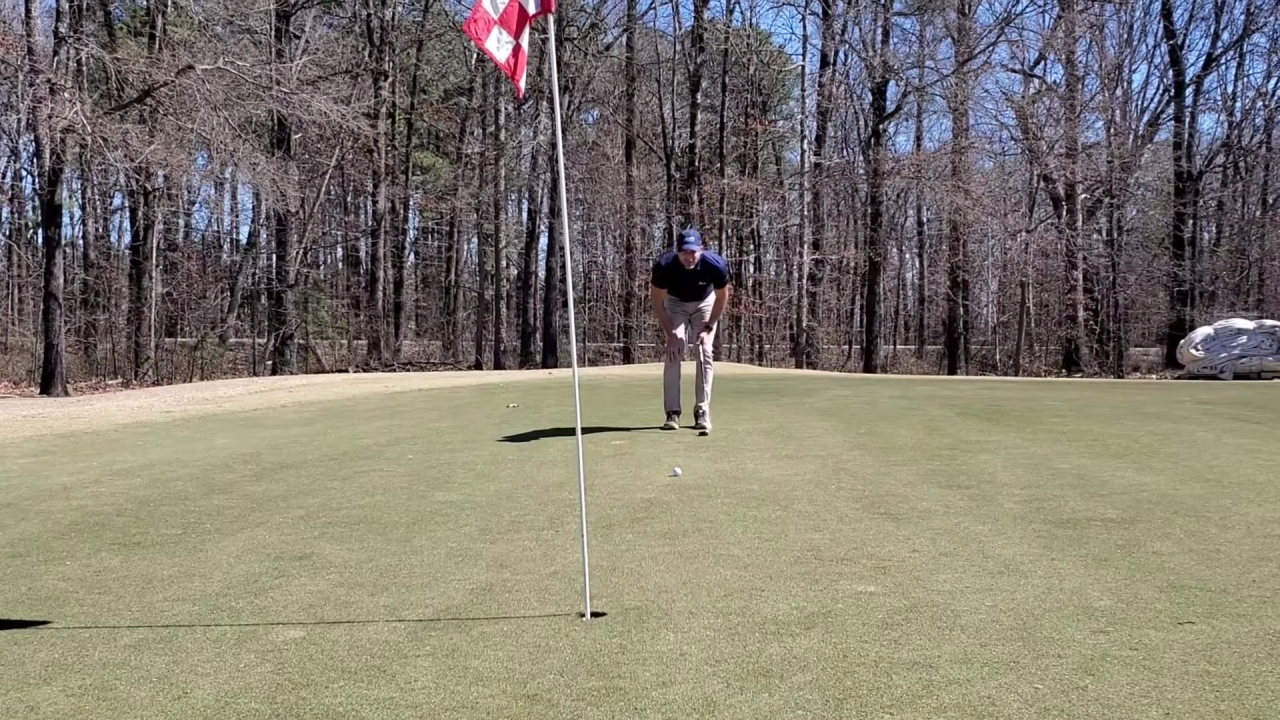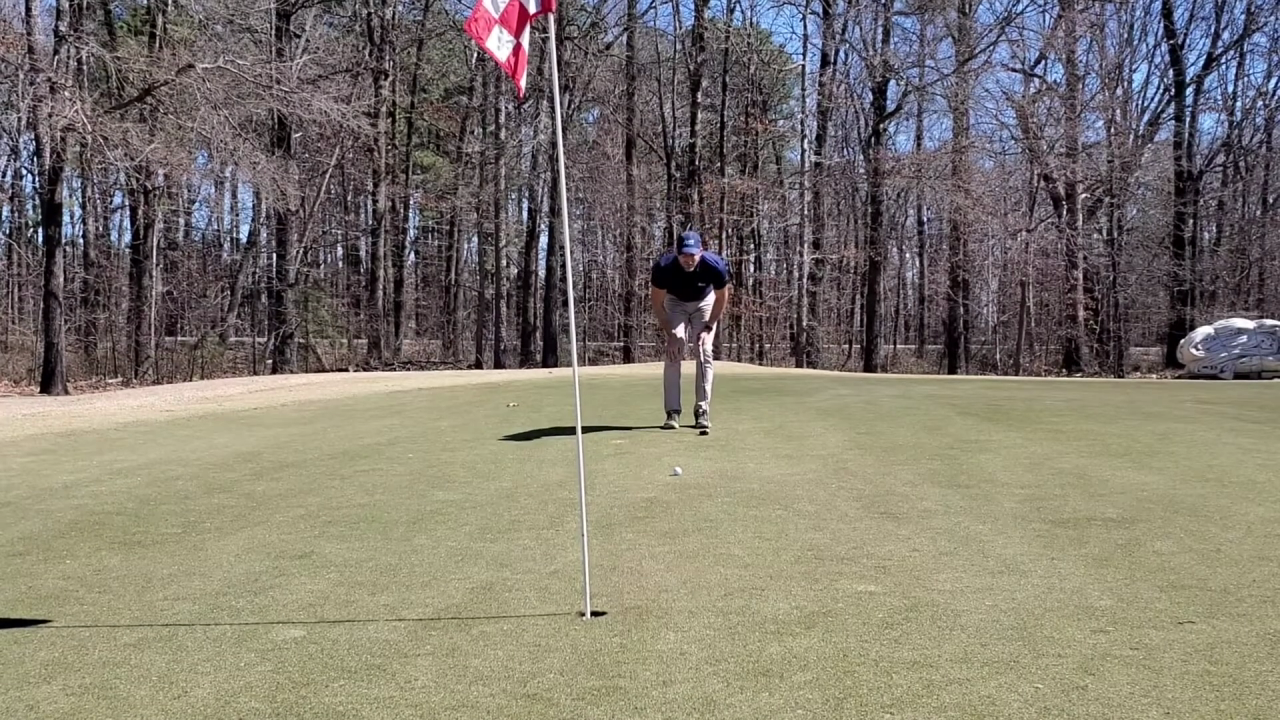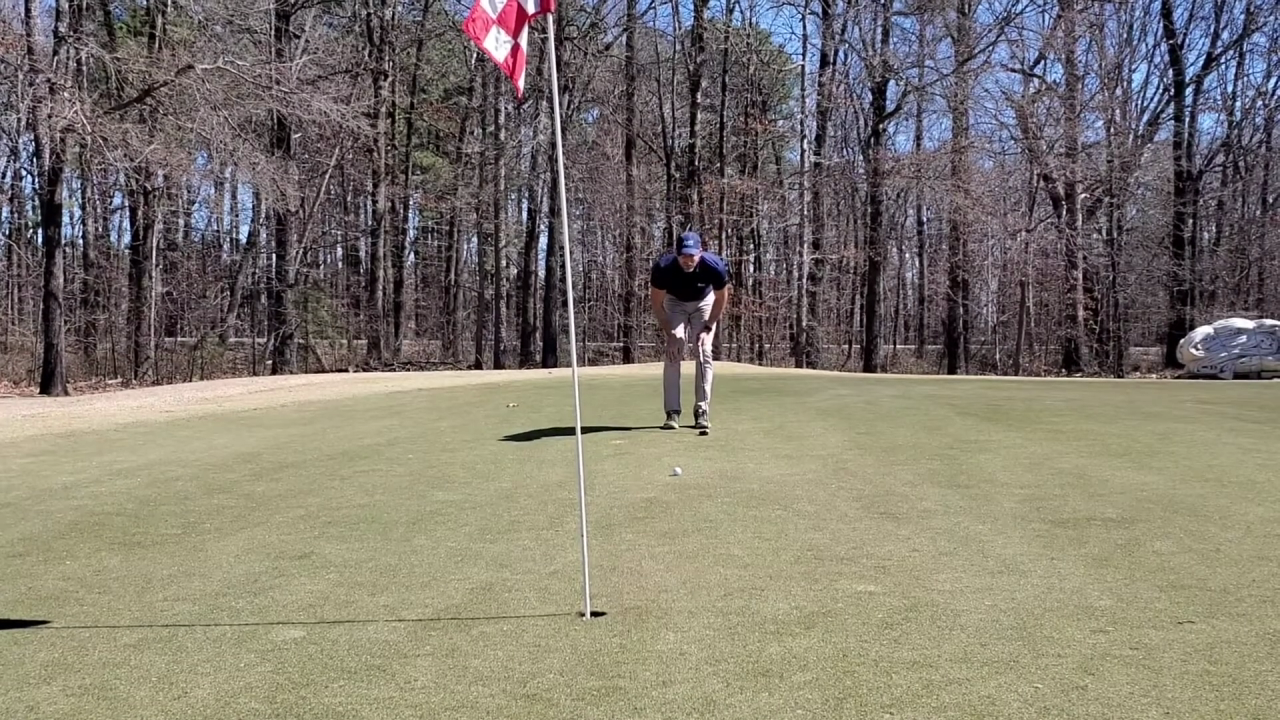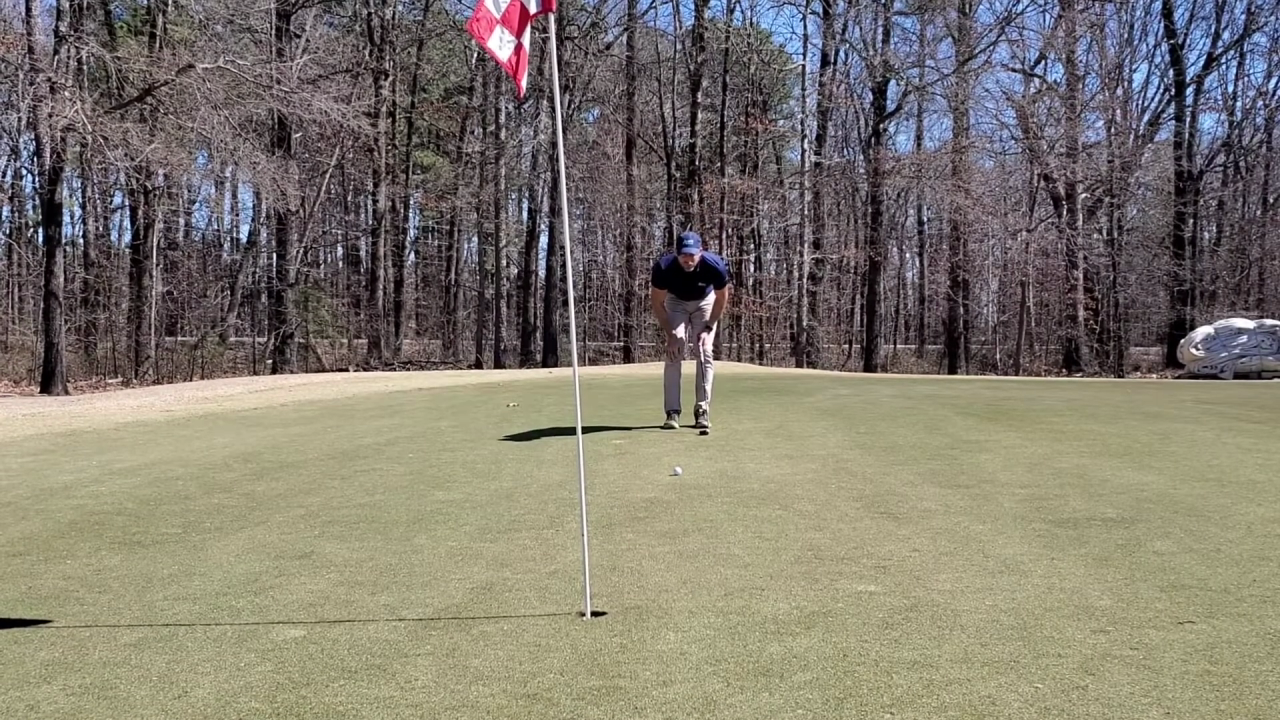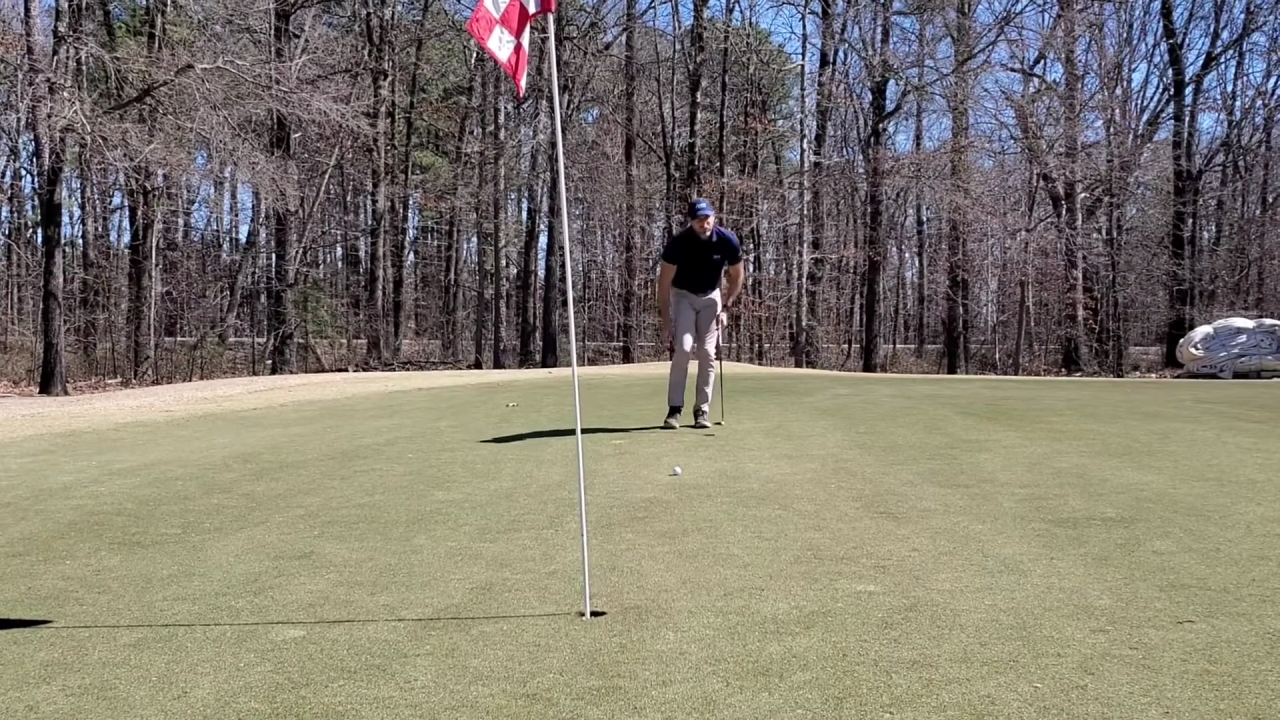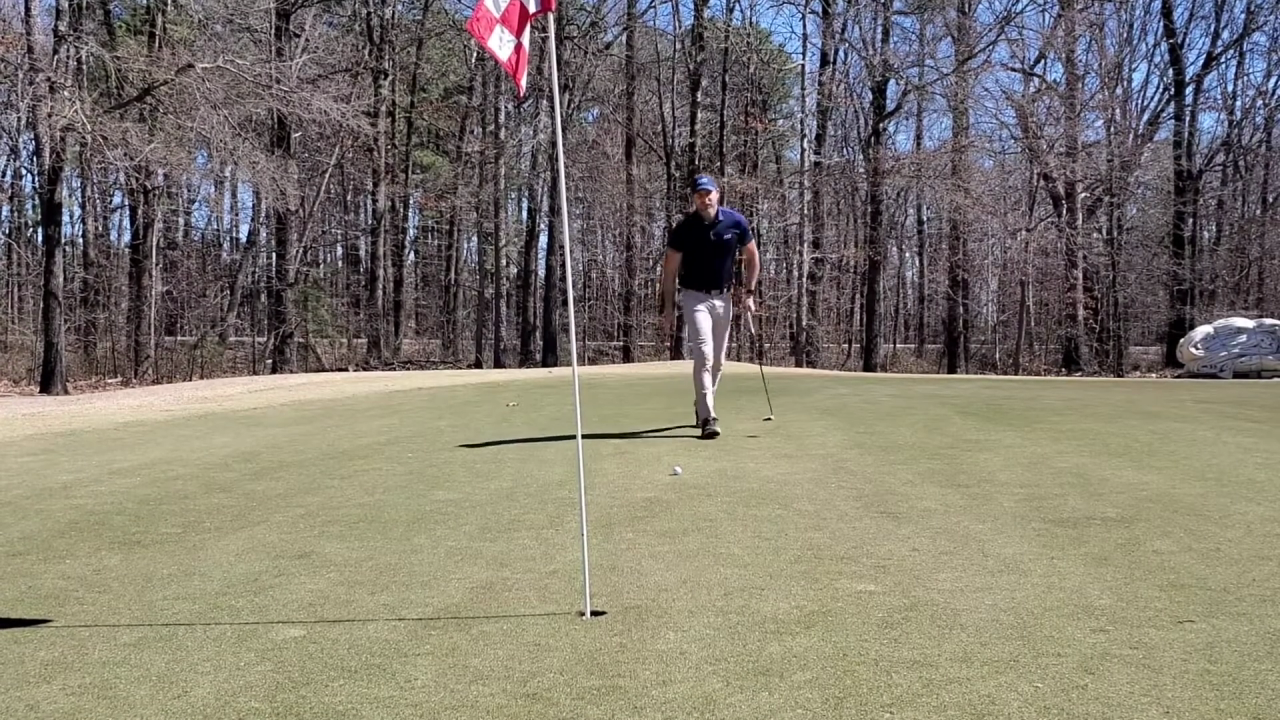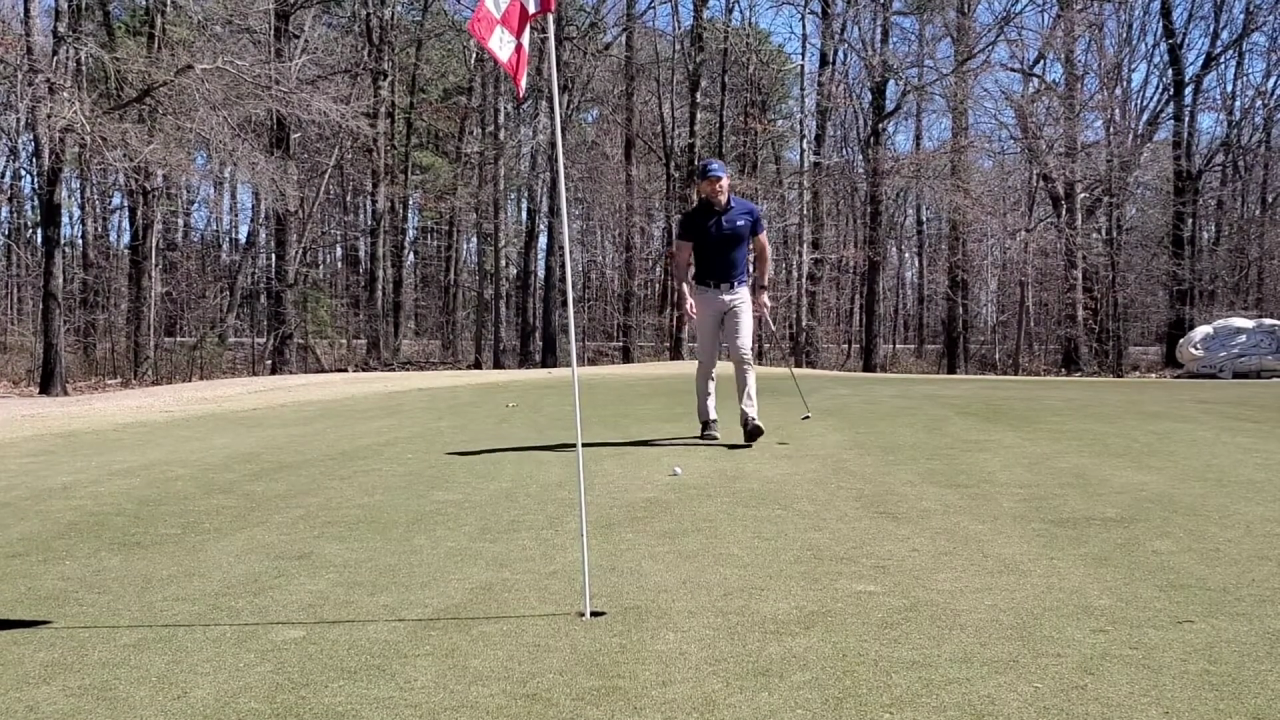
dt=0.4s
person 1, frame 1
left shoulder: (715, 265)
right shoulder: (663, 266)
left elbow: (722, 297)
right elbow: (657, 302)
left wrist: (708, 328)
right wrist: (670, 334)
left hip: (705, 302)
right hip: (675, 303)
left knee: (705, 353)
right knee: (673, 352)
left ankle: (702, 411)
right ankle: (672, 412)
person 1, frame 2
left shoulder: (715, 265)
right shoulder: (663, 267)
left elbow: (722, 297)
right elbow: (657, 303)
left wrist: (708, 327)
right wrist: (669, 334)
left hip: (705, 302)
right hip: (675, 302)
left knee: (705, 351)
right knee: (673, 352)
left ankle: (702, 410)
right ankle: (672, 411)
person 1, frame 3
left shoulder: (715, 266)
right shoulder: (663, 267)
left elbow: (721, 297)
right elbow: (657, 303)
left wrist: (708, 328)
right wrist: (669, 334)
left hip: (704, 302)
right hip: (675, 303)
left knee: (704, 352)
right knee: (673, 352)
left ankle: (702, 410)
right ankle: (672, 412)
person 1, frame 4
left shoulder: (715, 266)
right shoulder: (663, 268)
left elbow: (721, 298)
right elbow: (657, 303)
left wrist: (708, 328)
right wrist: (670, 334)
left hip: (705, 301)
right hip: (676, 302)
left knee: (705, 351)
right knee: (674, 352)
left ankle: (702, 410)
right ankle: (672, 411)
person 1, frame 5
left shoulder: (728, 241)
right shoulder: (677, 243)
left elbow: (737, 276)
right elbow: (664, 283)
left wrist: (725, 308)
right wrist: (666, 322)
left hip: (711, 296)
right hip: (682, 295)
left knee: (707, 352)
right knee: (683, 348)
left ankle: (702, 410)
right ankle: (675, 408)
person 1, frame 6
left shoulder: (736, 222)
right shoulder: (683, 229)
left elbow: (752, 257)
right elbow: (670, 271)
left wrist: (749, 293)
right wrist: (667, 310)
left hip: (723, 297)
right hip: (695, 297)
left knee: (717, 360)
right knee: (703, 354)
left ankle: (702, 407)
right ankle: (708, 418)
person 1, frame 7
left shoulder: (749, 211)
right shoulder: (693, 218)
left elbow: (762, 251)
right elbow: (681, 261)
left wrist: (762, 289)
right wrist: (685, 294)
left hip: (739, 293)
right hip: (706, 294)
left knee: (742, 355)
right knee: (707, 361)
left ankle: (750, 419)
right ankle: (708, 420)
